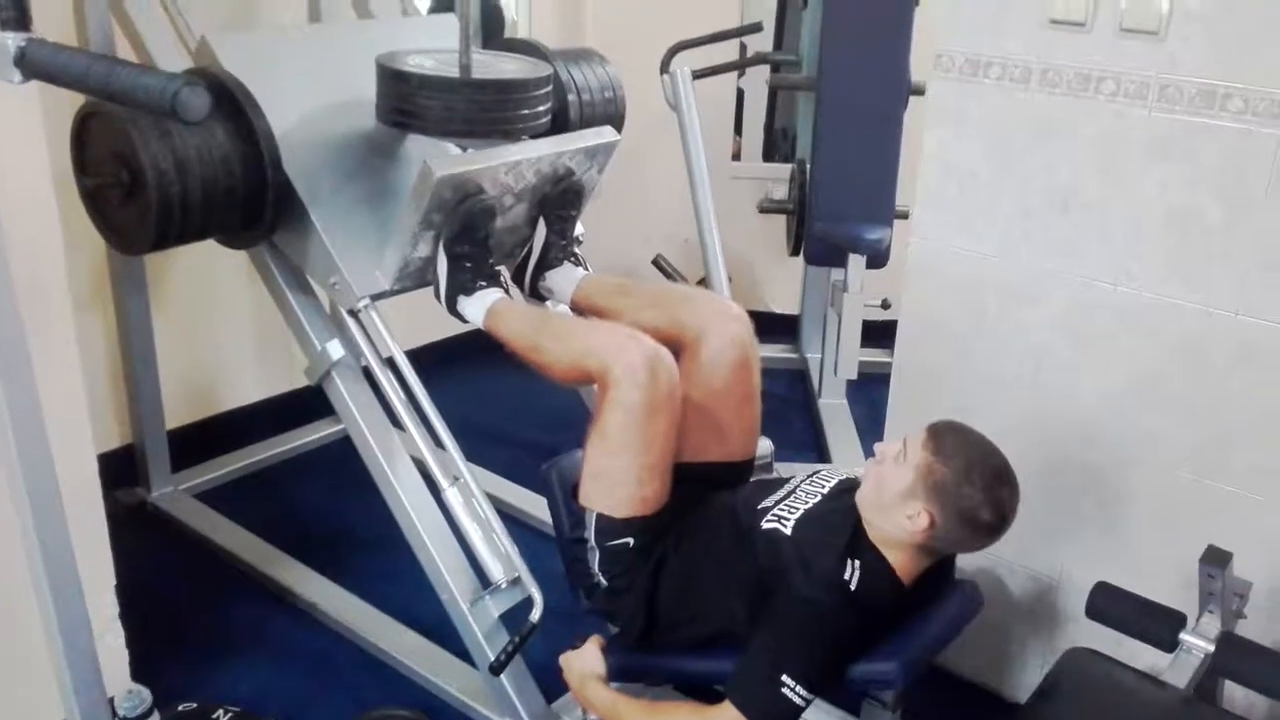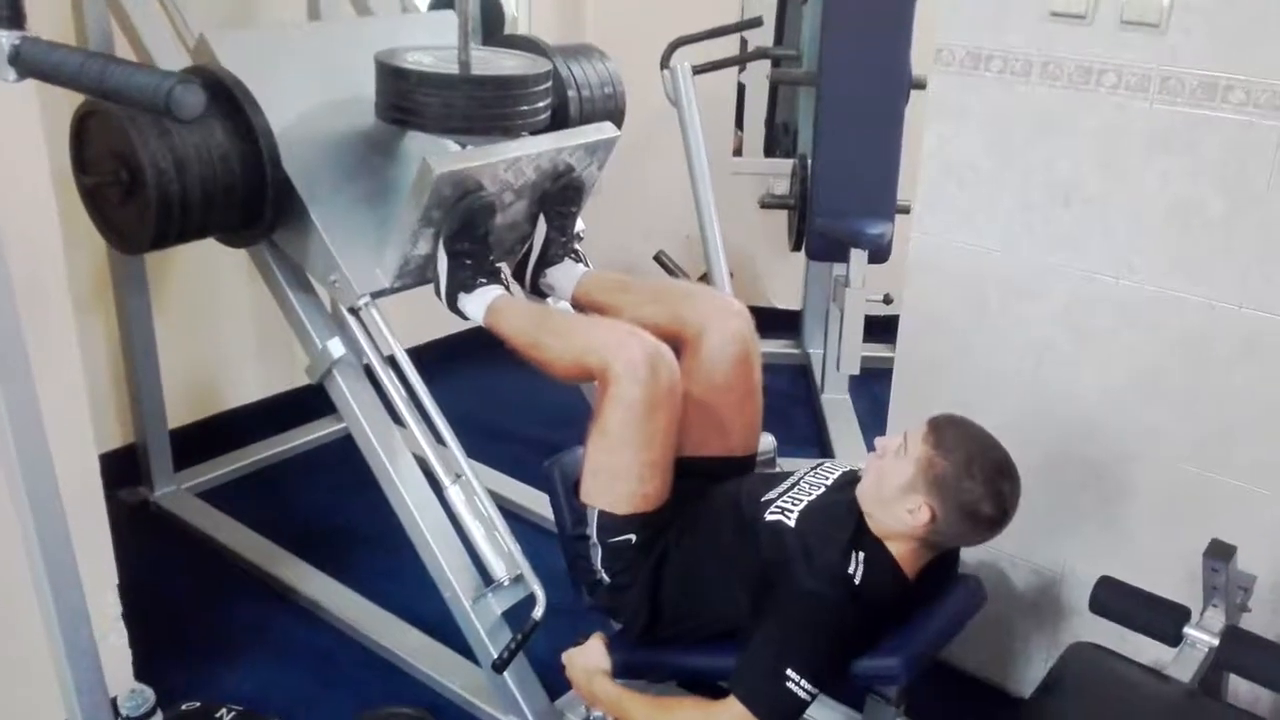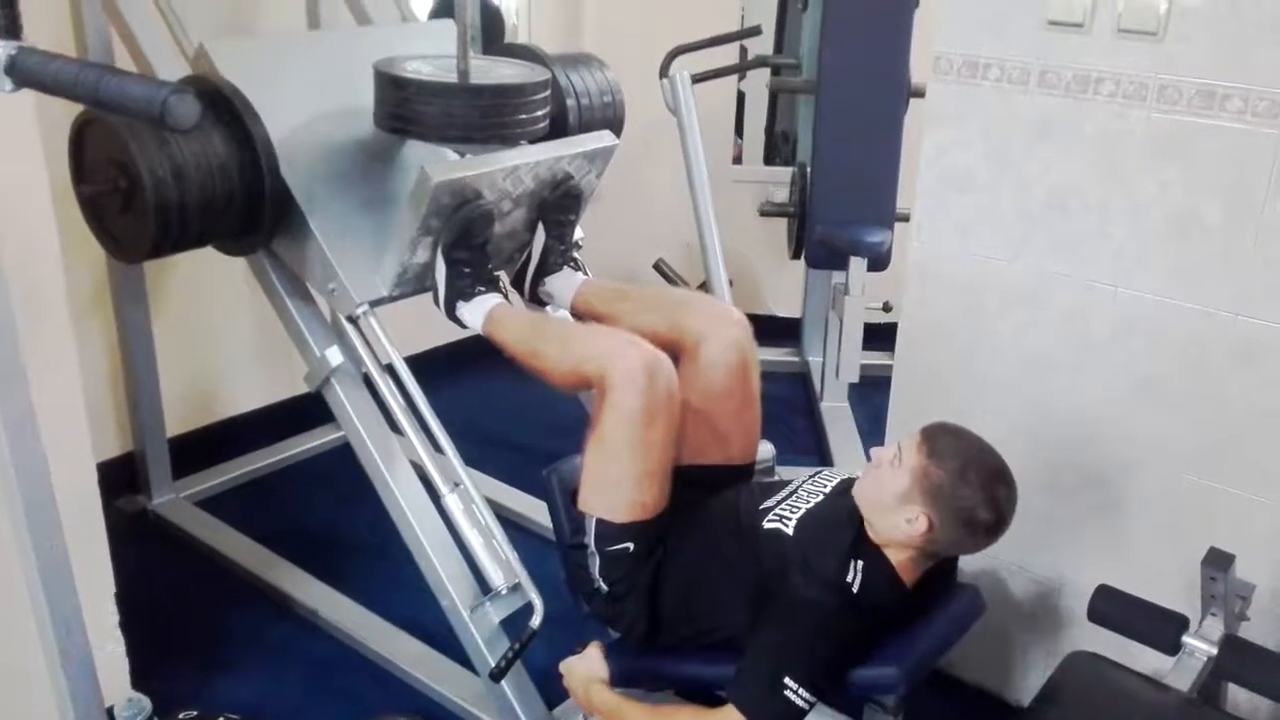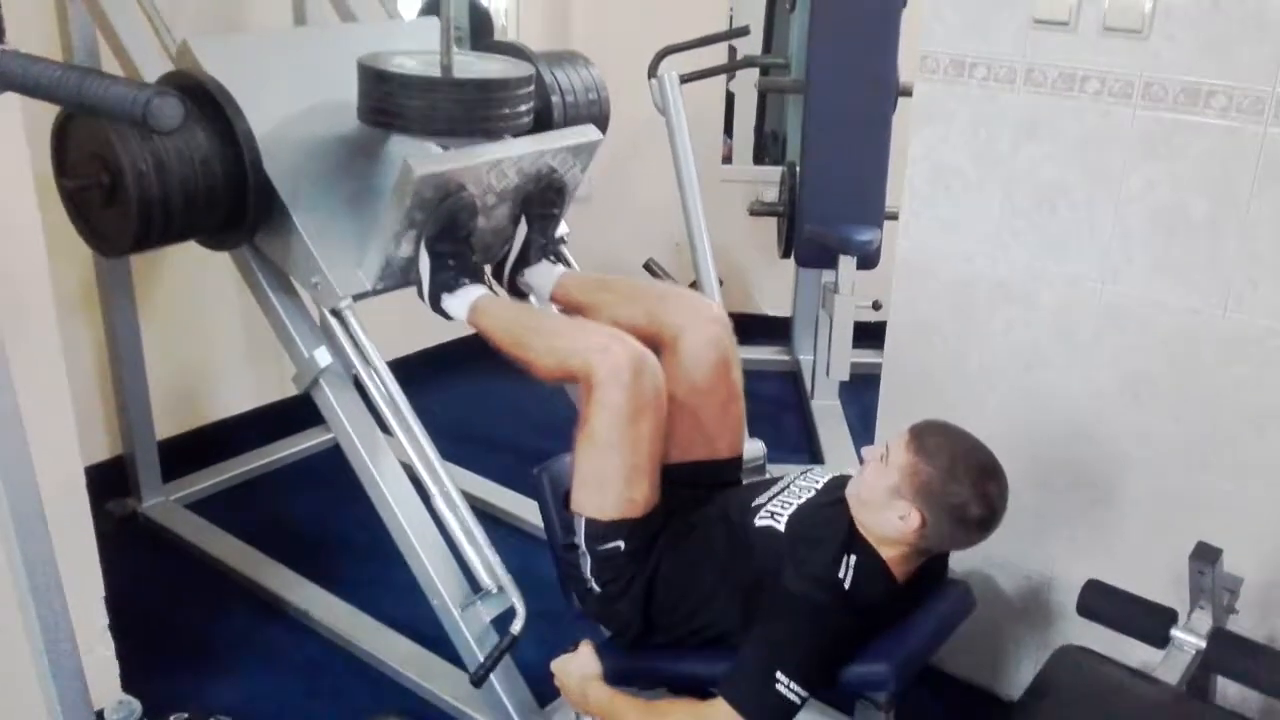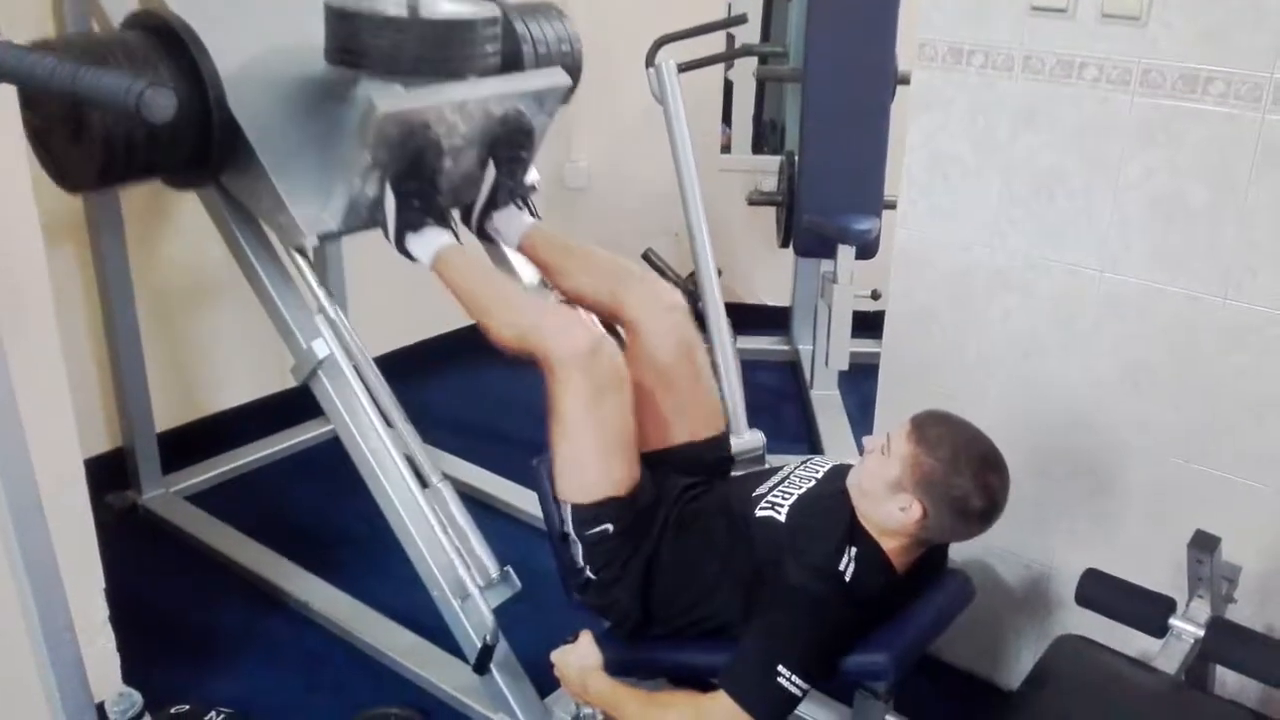
dt=0.3s
person 1, frame 1
left shoulder: (827, 605)
right shoulder: (914, 546)
left hip: (633, 576)
right hip: (708, 513)
left knee: (636, 360)
right knee: (721, 327)
left ankle: (482, 300)
right ankle: (558, 276)
person 1, frame 2
left shoulder: (830, 599)
right shoulder: (917, 544)
left hip: (638, 571)
right hip: (710, 500)
left knee: (637, 359)
right knee: (722, 323)
left ankle: (482, 297)
right ankle: (560, 272)
person 1, frame 3
left shoulder: (829, 606)
right shoulder: (918, 546)
left hip: (633, 581)
right hip: (712, 514)
left knee: (635, 366)
right knee: (721, 331)
left ankle: (480, 306)
right ankle: (559, 281)
person 1, frame 4
left shoulder: (821, 604)
right shoulder: (911, 549)
left hip: (630, 577)
right hip: (703, 512)
left knee: (620, 361)
right knee: (696, 324)
left ankle: (466, 296)
right ankle: (539, 274)
person 1, frame 5
left shoulder: (821, 593)
right shoulder: (908, 531)
left hip: (629, 566)
right hip: (697, 502)
left knee: (579, 350)
right knee: (658, 309)
left ankle: (432, 240)
right ankle: (507, 218)
